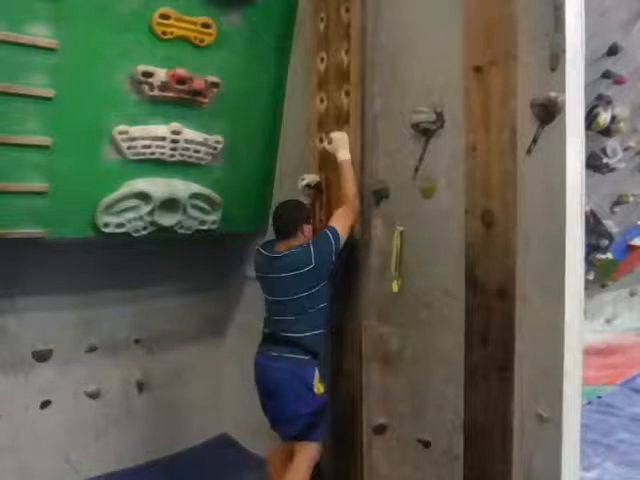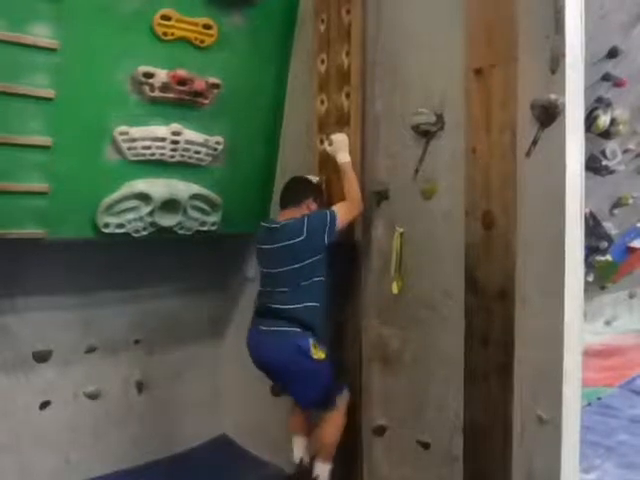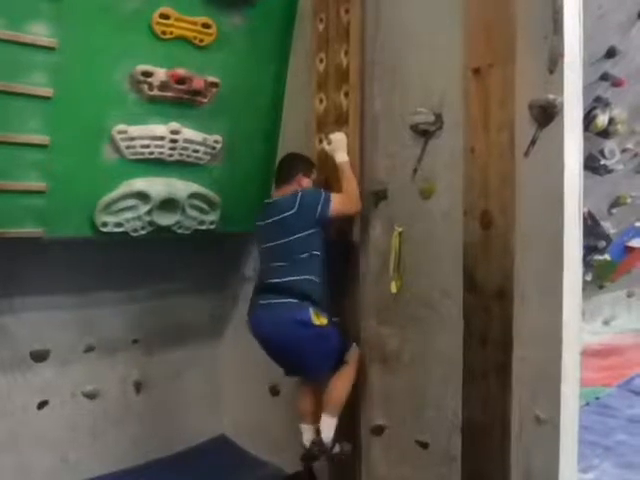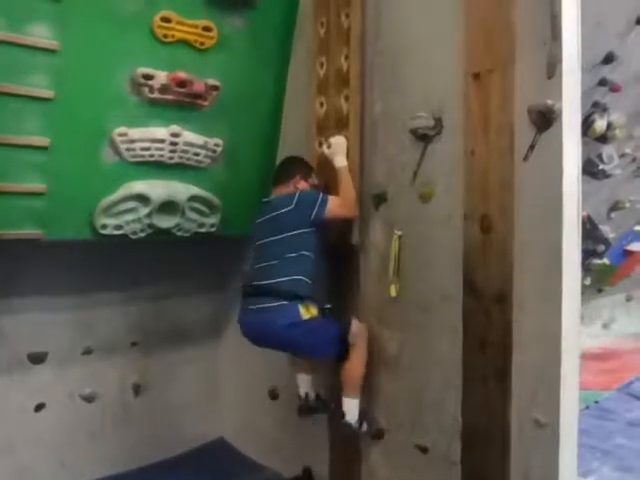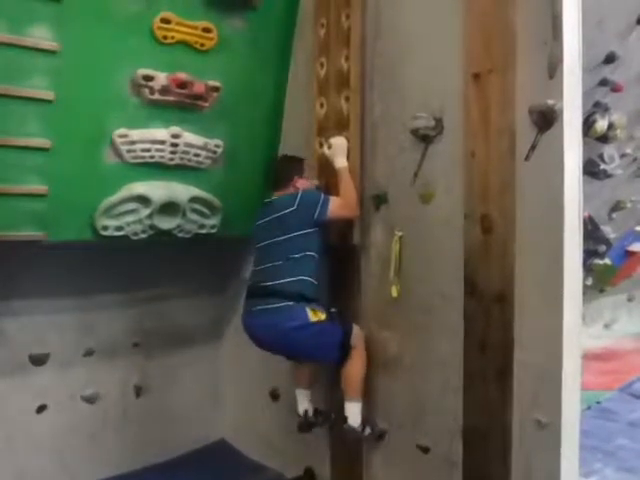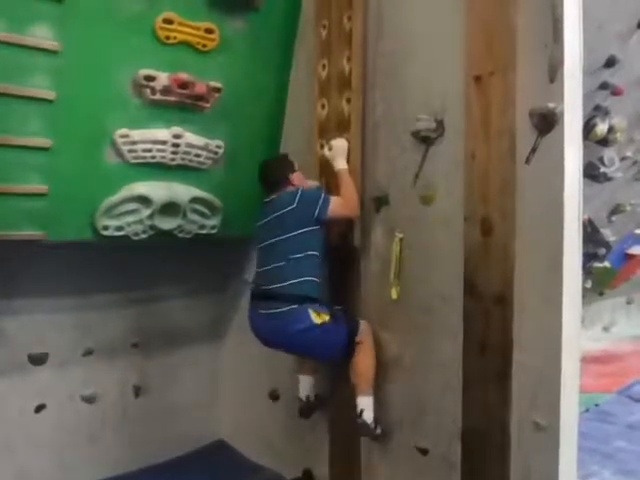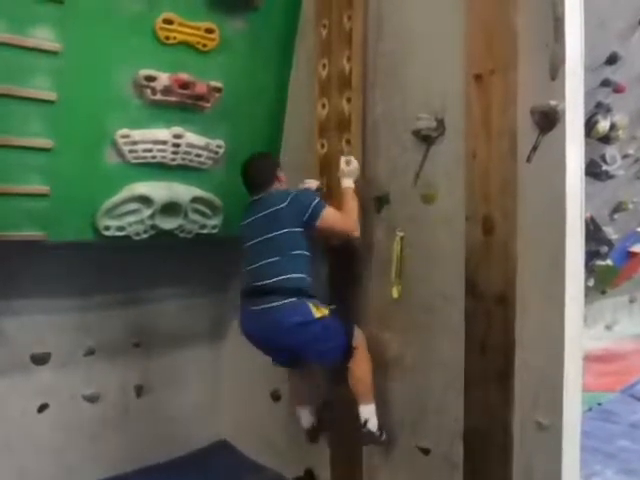
dt=0.4s
person 1, frame 1
left shoulder: (263, 256)
right shoulder: (315, 256)
left elbow: (286, 233)
right elbow: (350, 209)
right wrist: (343, 155)
left hip: (266, 361)
right hip: (298, 366)
left knee: (286, 440)
right knee: (307, 449)
person 1, frame 2
left shoulder: (264, 231)
right shoulder: (310, 227)
right elbow: (354, 205)
left wrist: (311, 183)
right wrist: (343, 157)
left hip: (259, 337)
right hip: (293, 339)
left knee: (305, 394)
right knee: (337, 403)
person 1, frame 3
left shoulder: (266, 212)
right shoulder: (305, 201)
right elbow: (352, 204)
right wrist: (341, 156)
left hip: (261, 314)
right hip: (293, 313)
left knee: (311, 375)
right knee: (349, 358)
left ankle: (310, 444)
right ankle: (325, 437)
person 1, frame 4
left shoulder: (265, 211)
right shoulder: (299, 201)
right elbow: (350, 208)
right wrist: (340, 160)
left hip: (250, 317)
right hip: (281, 314)
left knee: (305, 332)
right knee: (356, 334)
left ankle: (306, 397)
right ankle: (351, 417)
person 1, frame 5
left shoulder: (265, 213)
right shoulder: (302, 201)
right elbow: (351, 208)
left wrist: (312, 191)
right wrist: (340, 161)
left hip: (254, 319)
right hip: (287, 315)
left knee: (305, 342)
right knee: (355, 340)
left ankle: (306, 412)
right ankle: (354, 420)
person 1, frame 6
left shoulder: (267, 212)
right shoulder: (303, 199)
right elbow: (352, 208)
left wrist: (313, 192)
right wrist: (339, 162)
left hip: (260, 319)
right hip: (292, 317)
left knee: (313, 331)
right knee: (362, 334)
left ankle: (306, 397)
right ankle: (366, 414)
person 1, frame 7
left shoulder: (251, 215)
right shoulder: (295, 199)
right elbow: (351, 228)
right wrist: (347, 182)
left hip: (252, 316)
right hip: (288, 310)
left knee: (297, 360)
right knee: (356, 341)
left ankle: (308, 421)
right ankle: (369, 423)
